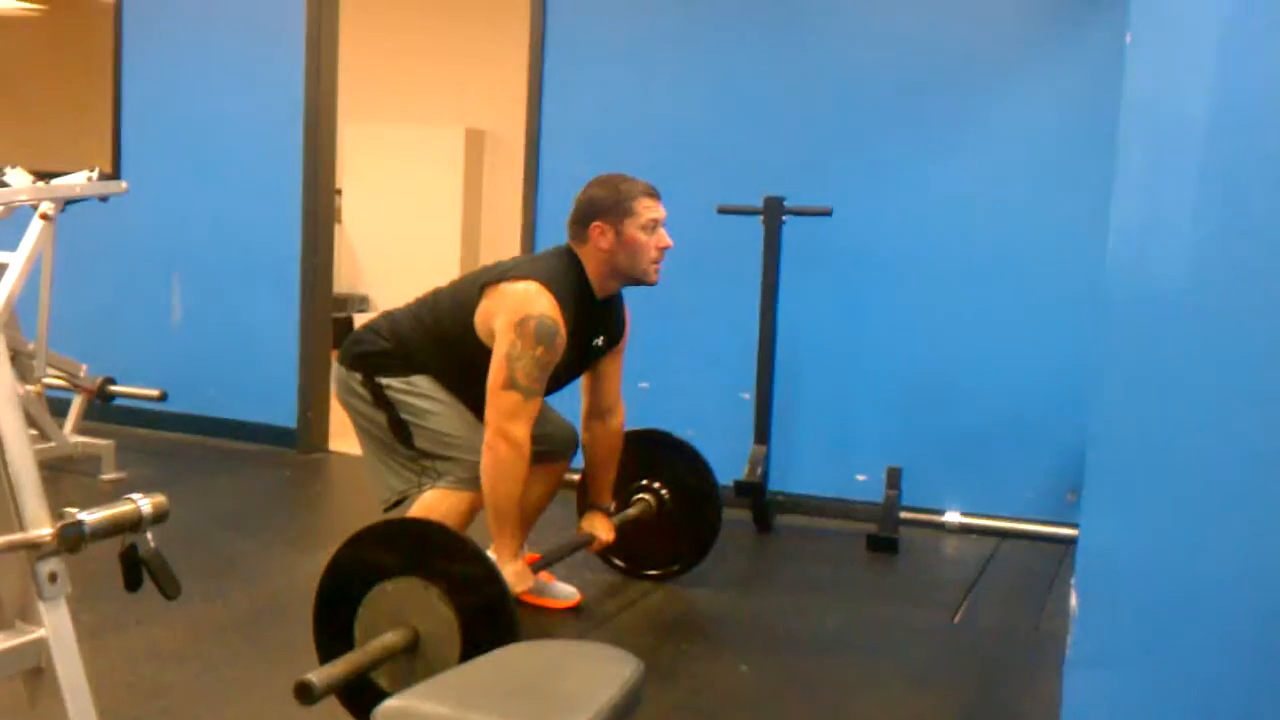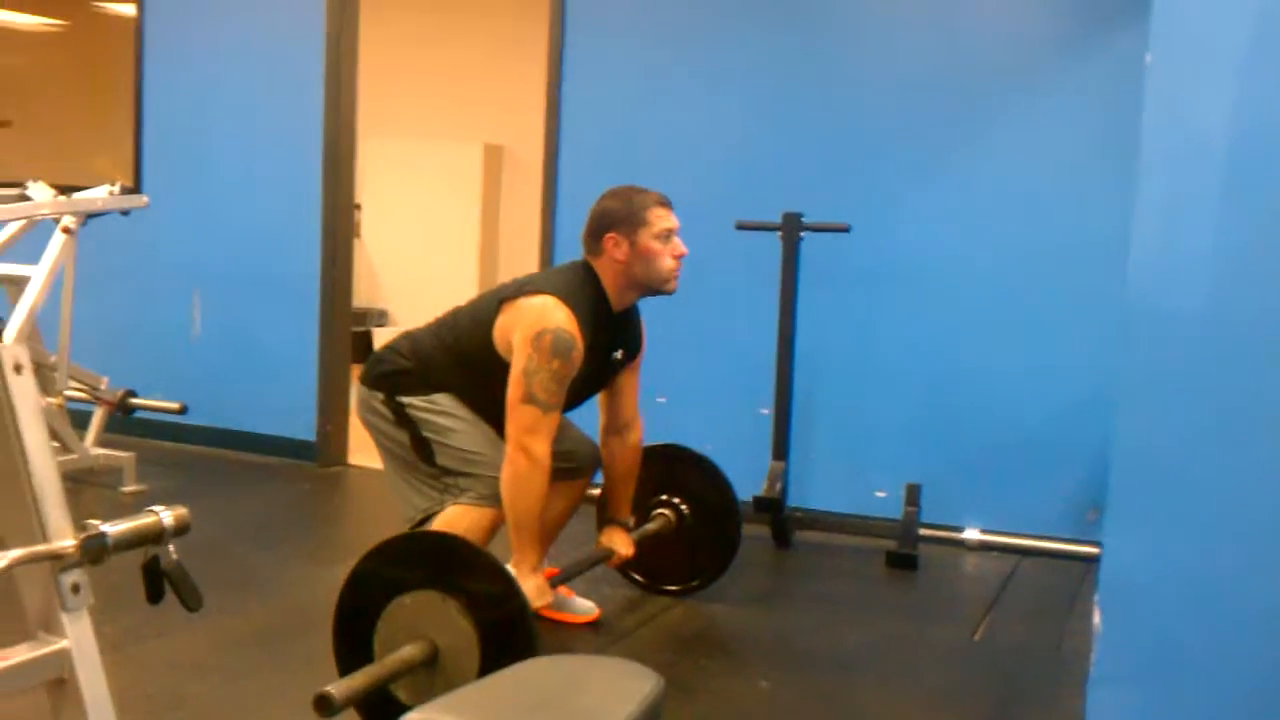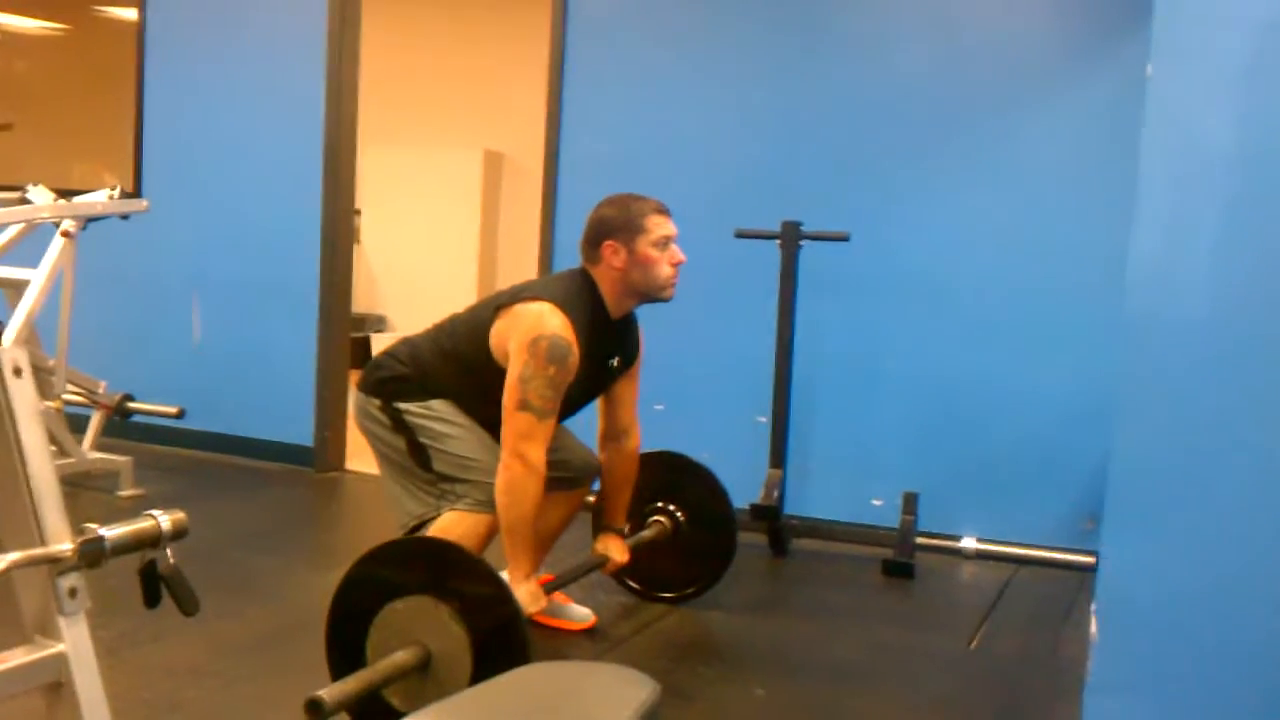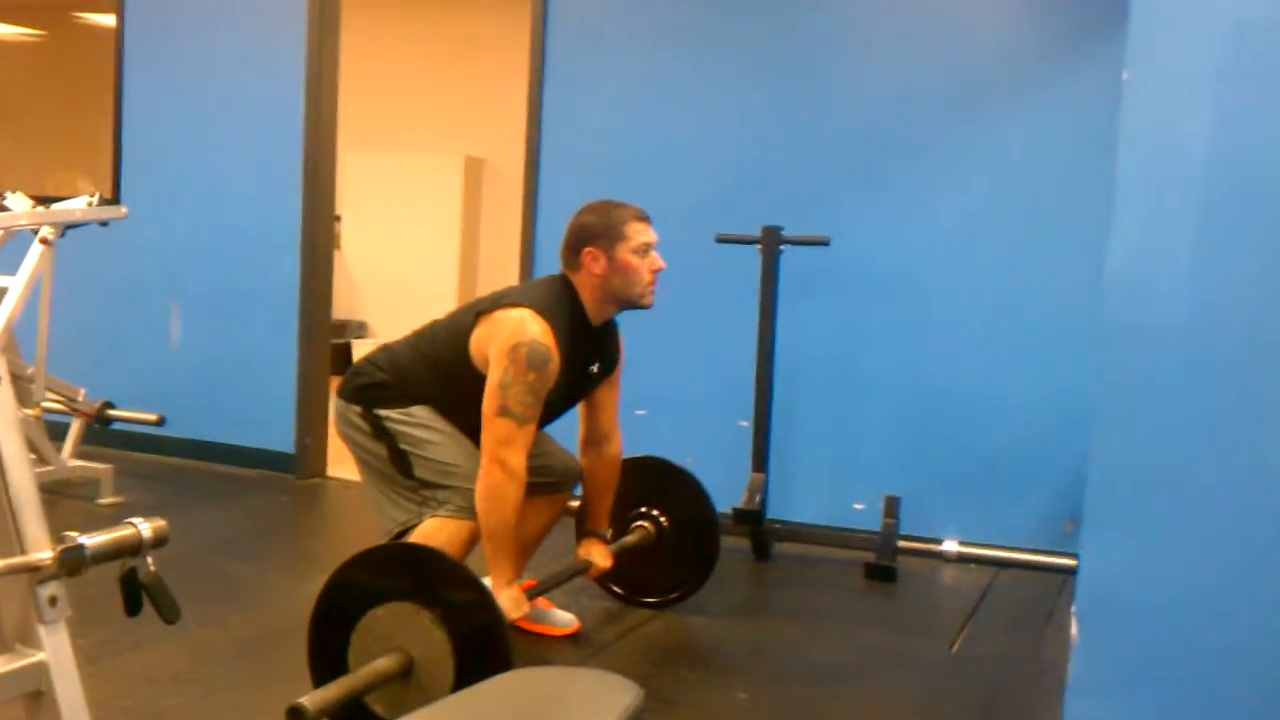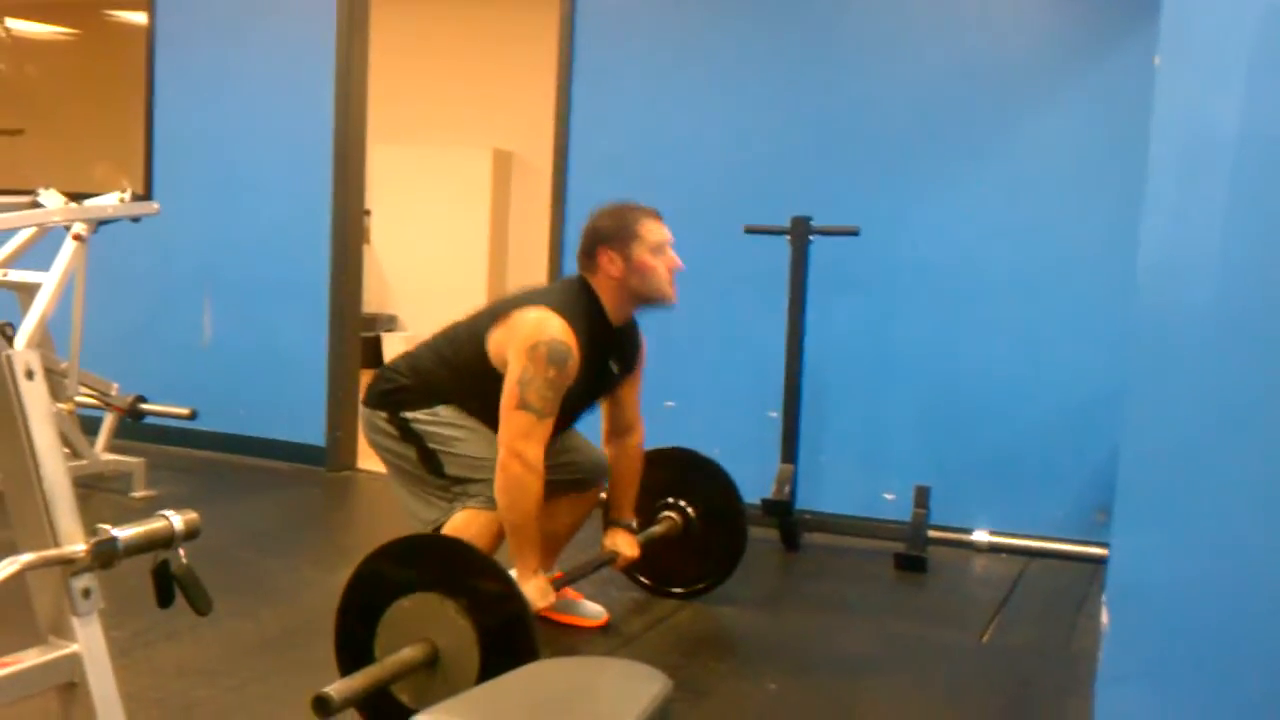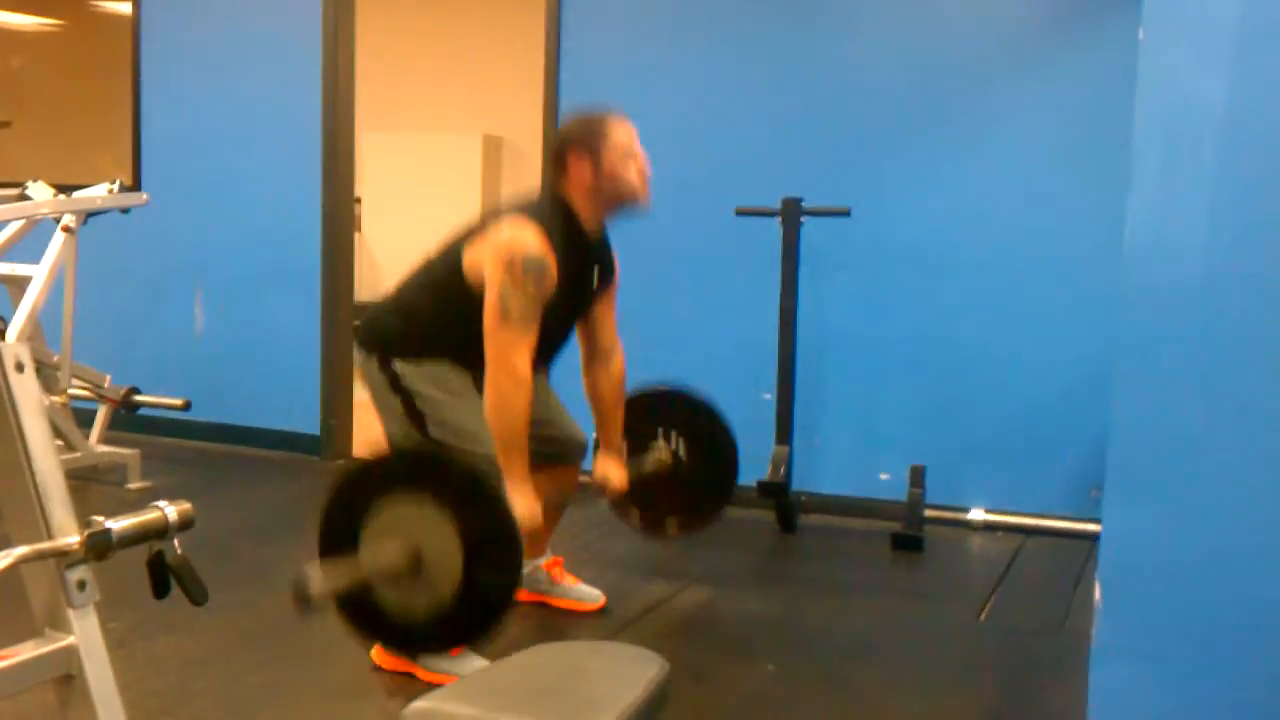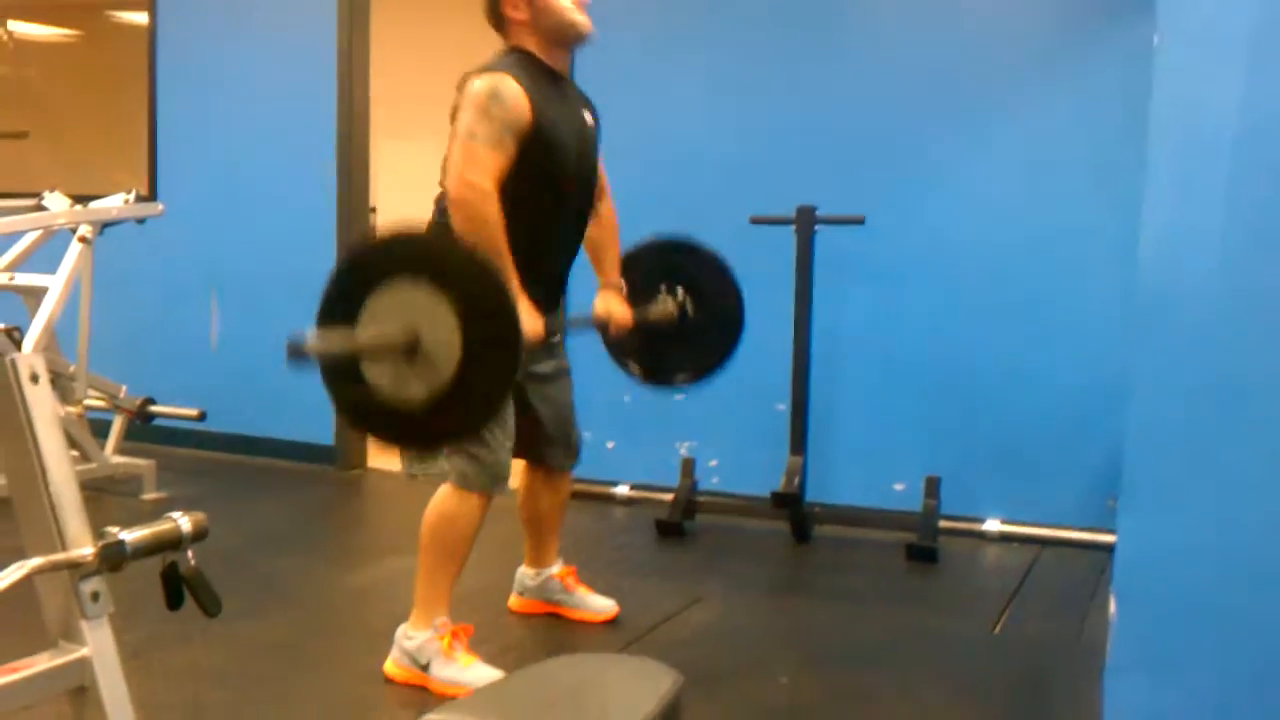
dt=0.3s
person 1, frame 1
left shoulder: (610, 310)
right shoulder: (538, 308)
left elbow: (605, 414)
right elbow: (504, 438)
left wrist: (600, 507)
right wrist: (507, 556)
left hip: (451, 371)
right hip: (384, 367)
left knee: (557, 442)
right knee: (466, 471)
left ankle: (507, 569)
person 1, frame 2
left shoulder: (626, 323)
right shoulder: (555, 321)
left elbow: (623, 429)
right elbow: (526, 453)
left wrist: (619, 522)
right wrist: (526, 570)
left hip: (471, 392)
right hip: (406, 387)
left knee: (579, 459)
right knee: (489, 486)
left ankle: (523, 583)
person 1, frame 3
left shoulder: (624, 331)
right shoulder: (551, 328)
left elbow: (620, 436)
right elbow: (520, 460)
left wrist: (613, 529)
right wrist: (519, 577)
left hip: (469, 398)
right hip: (404, 394)
left knee: (577, 469)
right knee: (483, 494)
left ankle: (525, 591)
person 1, frame 4
left shoulder: (605, 337)
right shoulder: (532, 335)
left elbow: (602, 442)
right elbow: (501, 466)
left wrist: (596, 533)
right wrist: (502, 582)
left hip: (450, 405)
right hip: (384, 401)
left knee: (559, 474)
right knee: (466, 500)
left ankle: (507, 596)
person 1, frame 5
left shoulder: (624, 338)
right shoulder: (551, 336)
left elbow: (626, 435)
right elbow: (520, 461)
left wrist: (622, 524)
right wrist: (526, 572)
left hip: (479, 406)
right hip: (412, 406)
left knee: (587, 470)
right knee: (492, 499)
left ankle: (537, 592)
person 1, frame 6
left shoulder: (596, 252)
right shoulder: (528, 244)
left elbow: (604, 355)
right elbow: (507, 367)
left wrist: (611, 451)
right wrist: (515, 484)
left hip: (469, 356)
right hip: (407, 356)
left knee: (564, 449)
right knee: (481, 478)
left ankle: (534, 573)
person 1, frame 7
left shoulder: (573, 99)
right shoulder: (501, 90)
left elbow: (595, 198)
right elbow: (466, 189)
left wrist: (610, 284)
right wrist: (509, 301)
left hip: (534, 309)
left knee: (555, 450)
right knee: (478, 465)
left ankle: (542, 578)
right ankle: (421, 639)
